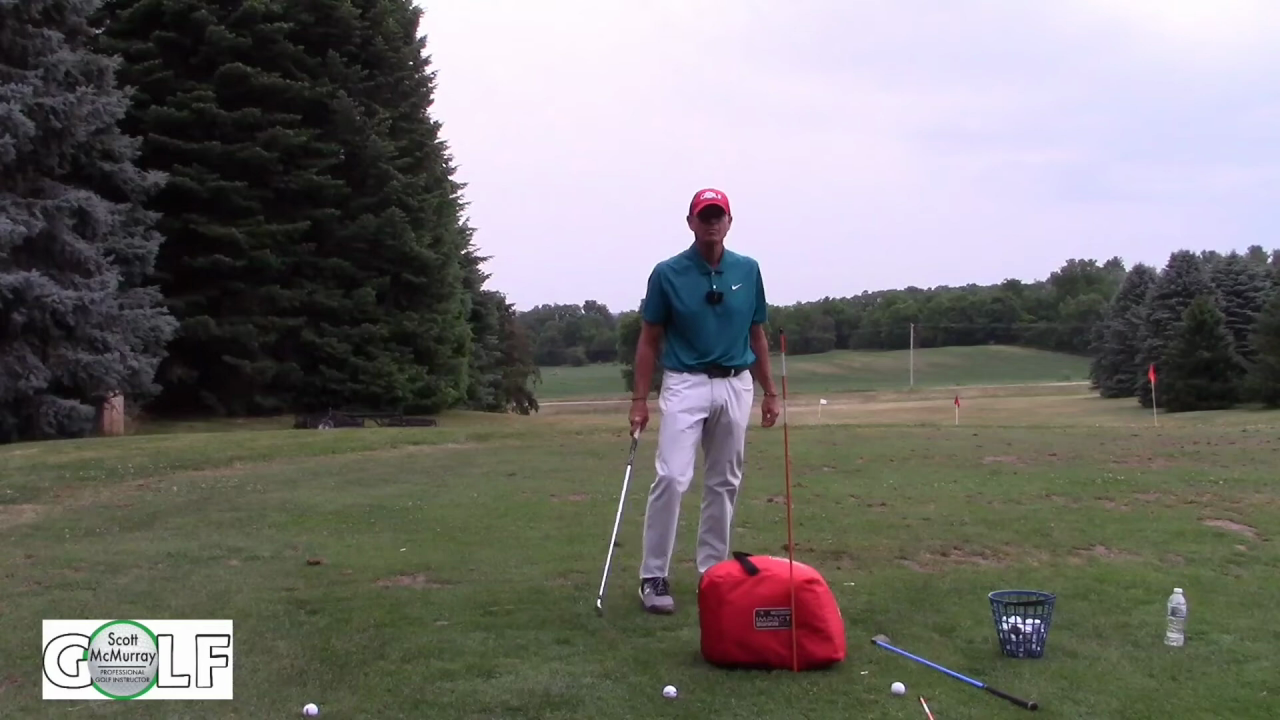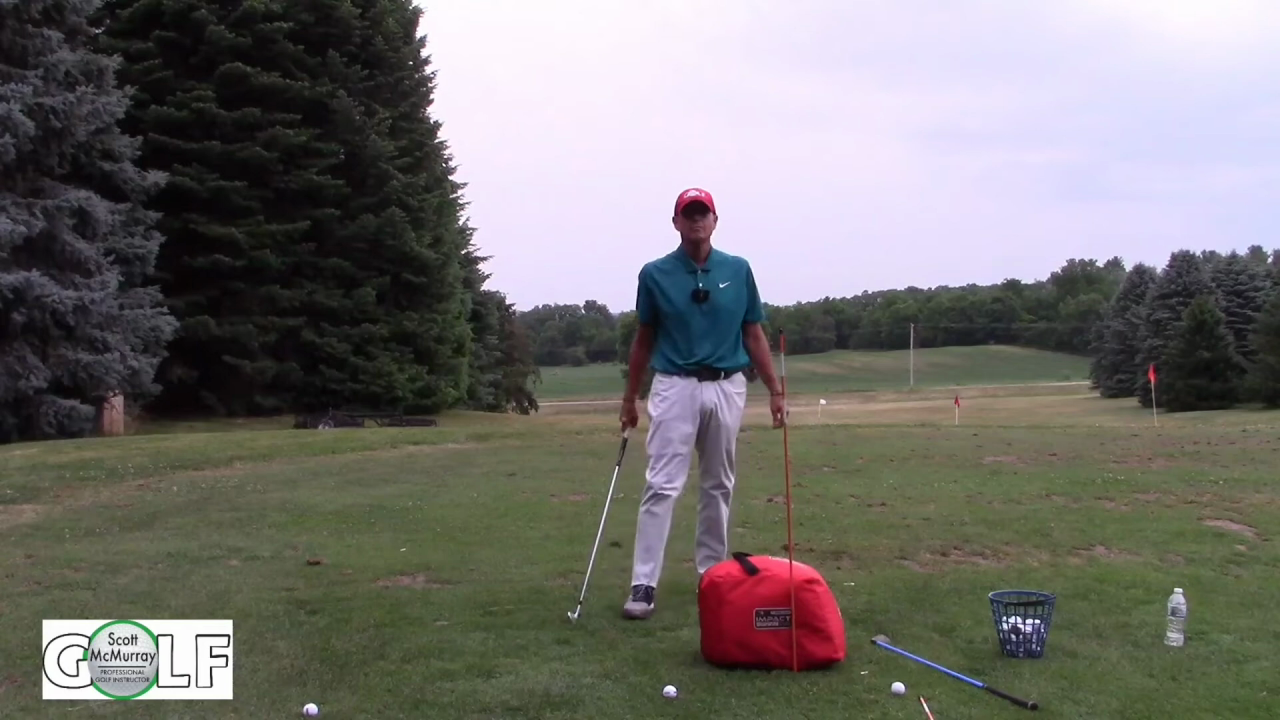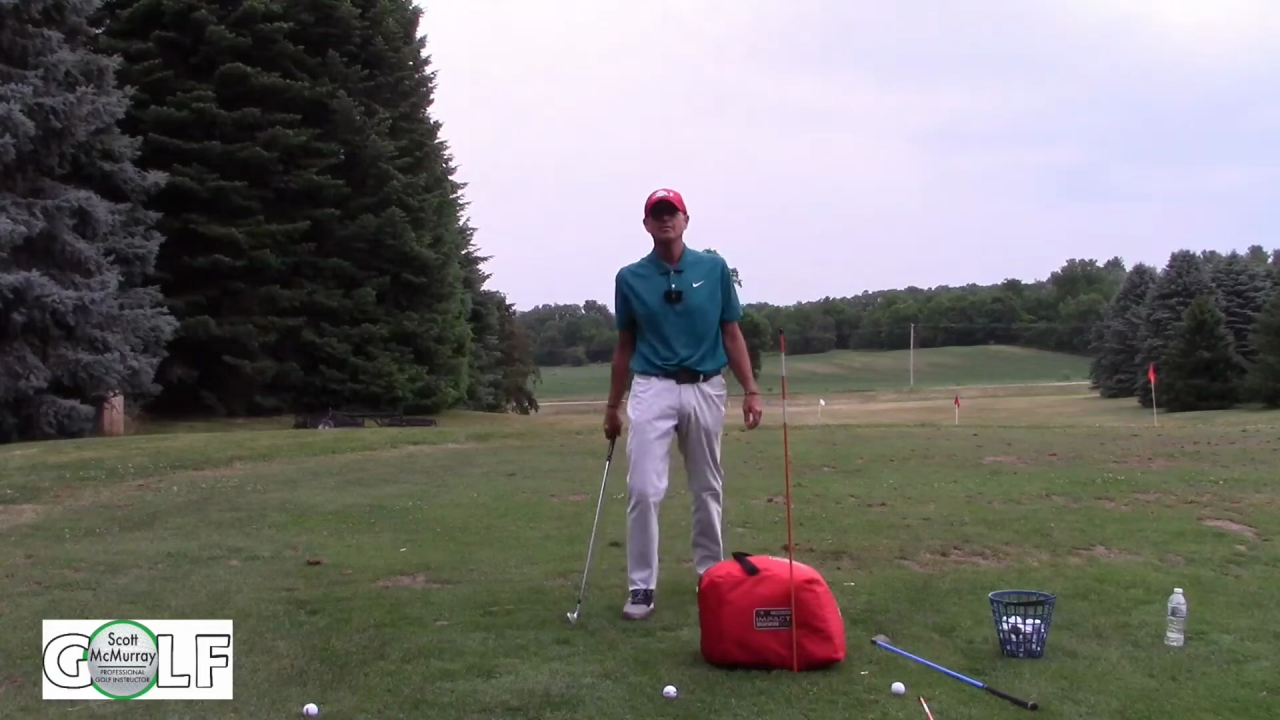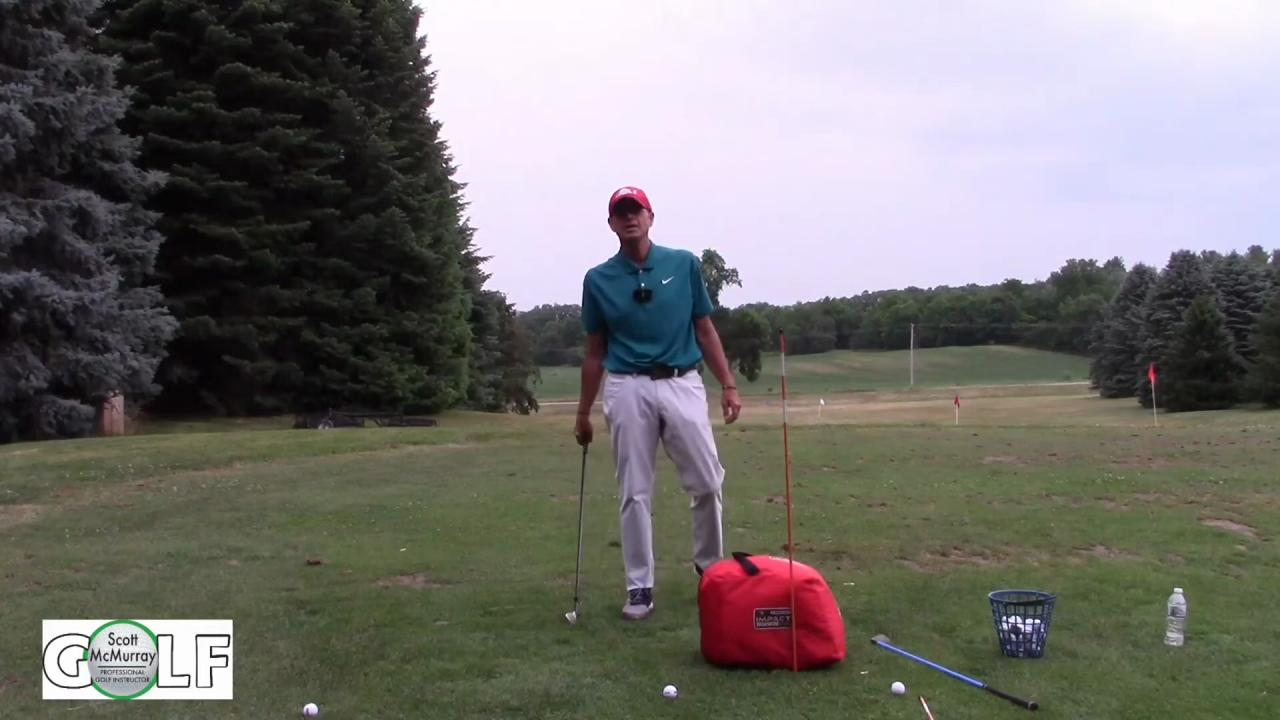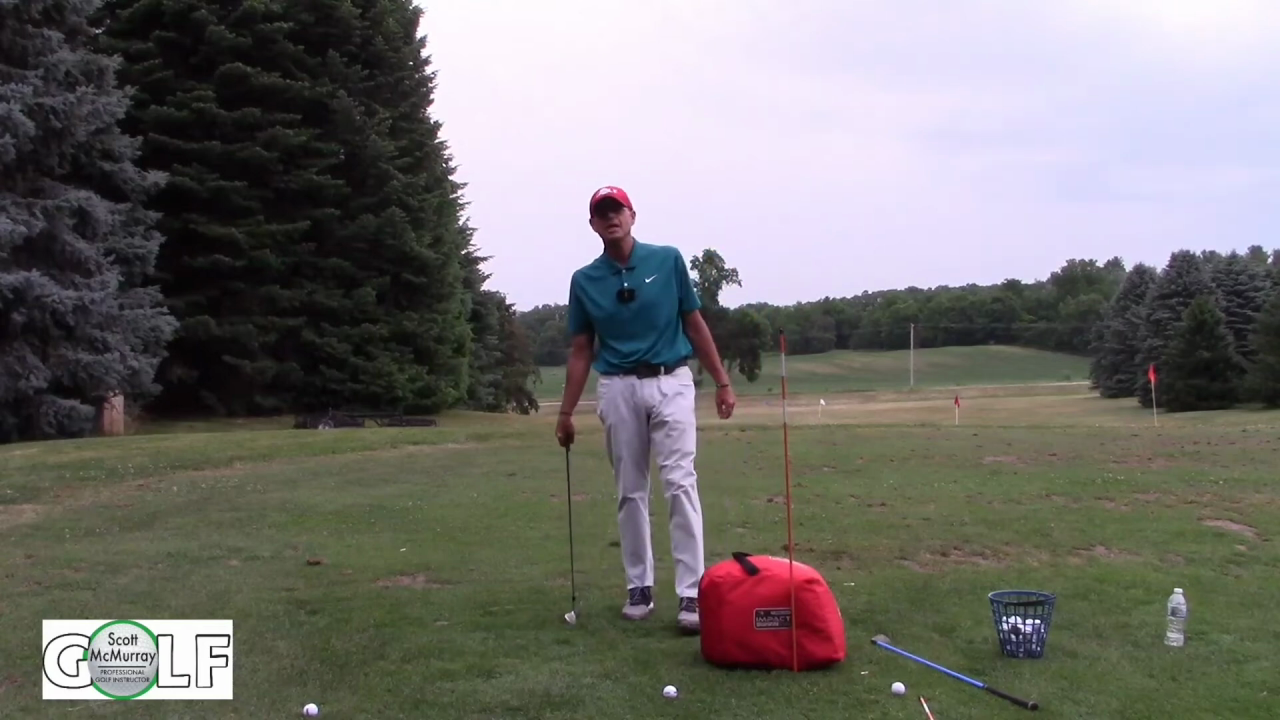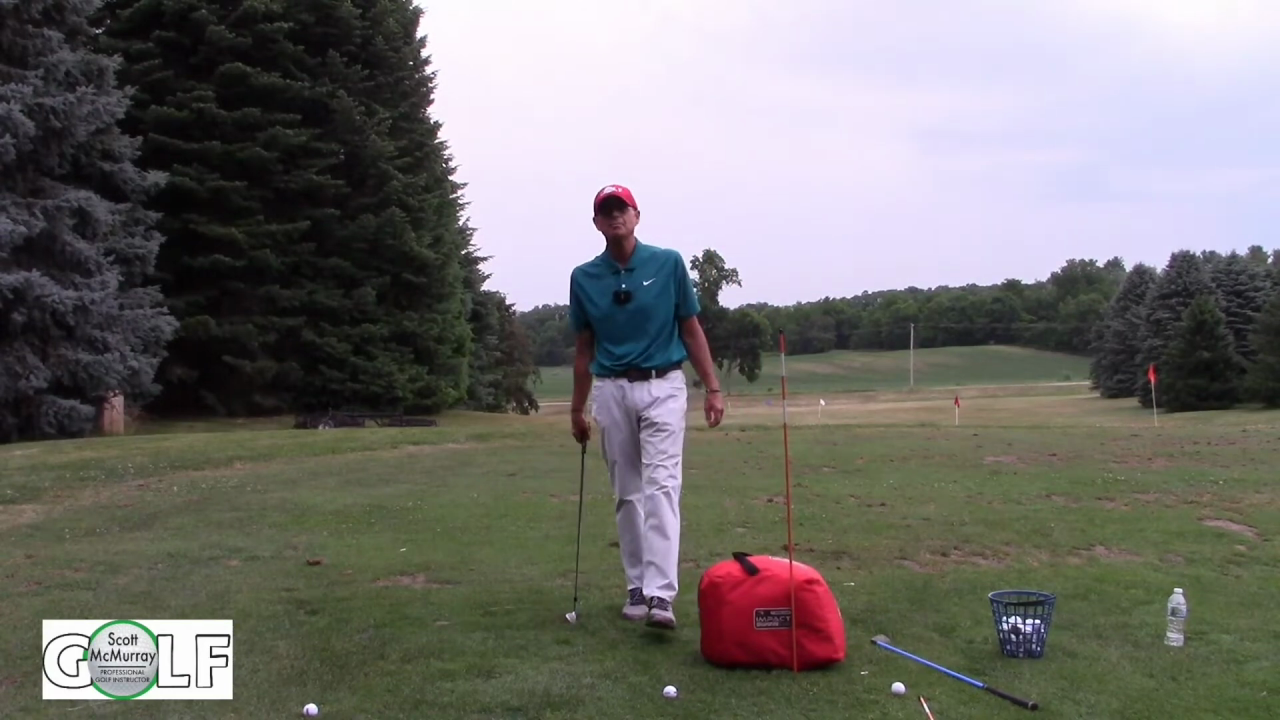
dt=0.3s
person 1, frame 1
left shoulder: (748, 270)
right shoulder: (667, 273)
left elbow: (757, 336)
right elbow: (650, 340)
left wrist: (770, 392)
right wrist: (639, 400)
left hip: (735, 386)
right hip: (685, 384)
left knee: (724, 484)
right knee: (672, 478)
left ankle: (713, 572)
right ankle: (653, 576)
person 1, frame 2
left shoulder: (738, 269)
right shoulder: (655, 274)
left elbow: (754, 335)
right elbow: (643, 340)
left wrist: (774, 390)
right wrist: (629, 398)
left hip: (725, 388)
right hip: (674, 388)
left knee: (718, 487)
right knee: (661, 486)
left ankle: (712, 573)
right ankle: (643, 585)
person 1, frame 3
left shoulder: (715, 269)
right shoulder: (630, 277)
left elbow: (732, 334)
right elbow: (625, 346)
left wrist: (751, 391)
right wrist: (613, 405)
left hip: (706, 389)
right hip: (652, 390)
left knee: (707, 490)
right knee: (645, 491)
left ankle: (710, 573)
right ankle: (641, 586)
person 1, frame 4
left shoulder: (683, 264)
right shoulder: (598, 279)
left elbow: (705, 329)
right elbow: (595, 350)
left wrist: (728, 384)
right wrist: (584, 410)
left hip: (683, 385)
right hip: (628, 390)
left knee: (706, 482)
right knee: (635, 493)
left ankle: (710, 566)
right ankle: (640, 586)
person 1, frame 5
left shoulder: (668, 260)
right shoulder: (584, 280)
left elbow: (695, 325)
right elbow: (581, 350)
left wrist: (722, 381)
right wrist: (566, 412)
left hip: (671, 383)
right hip: (618, 389)
left knee: (680, 485)
right knee: (631, 492)
left ankle: (691, 592)
right ankle: (639, 587)
person 1, frame 6
left shoulder: (669, 263)
right shoulder: (584, 277)
left elbow: (691, 330)
right elbow: (584, 347)
left wrist: (712, 388)
right wrist: (577, 409)
left hip: (663, 386)
right hip: (610, 391)
left knee: (661, 486)
right knee: (627, 494)
left ankle: (660, 595)
right ankle: (638, 586)
